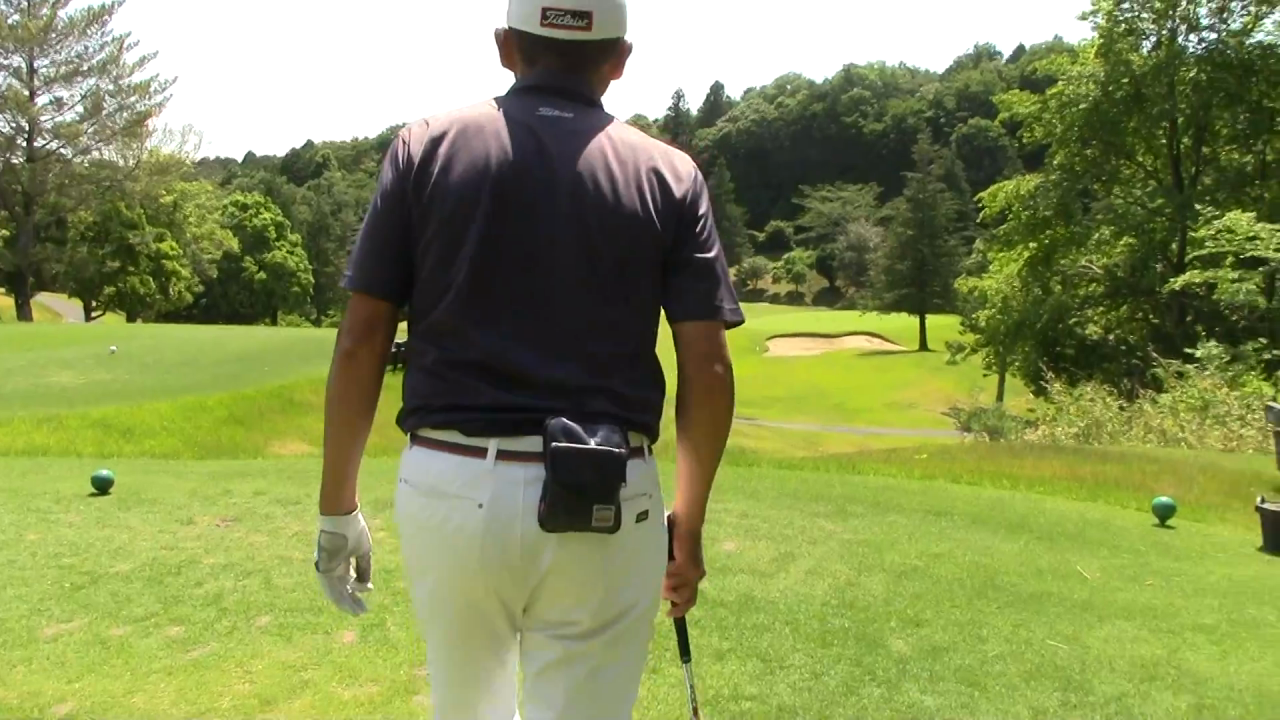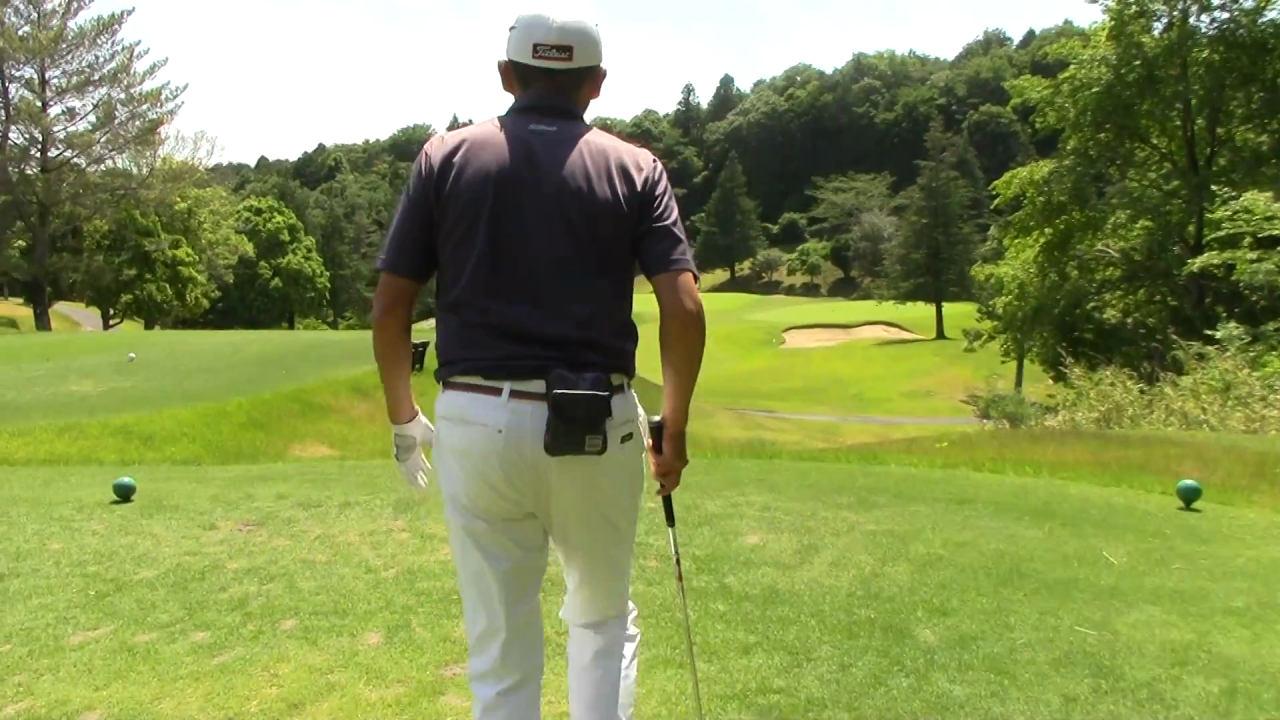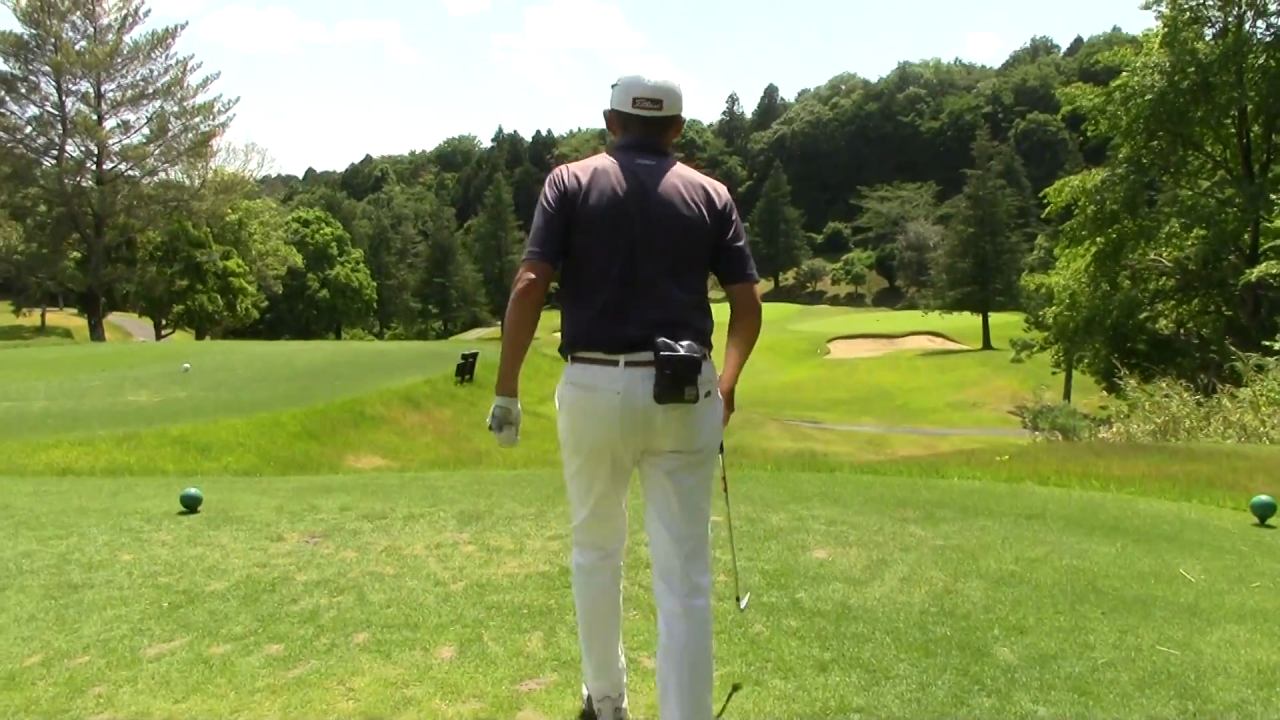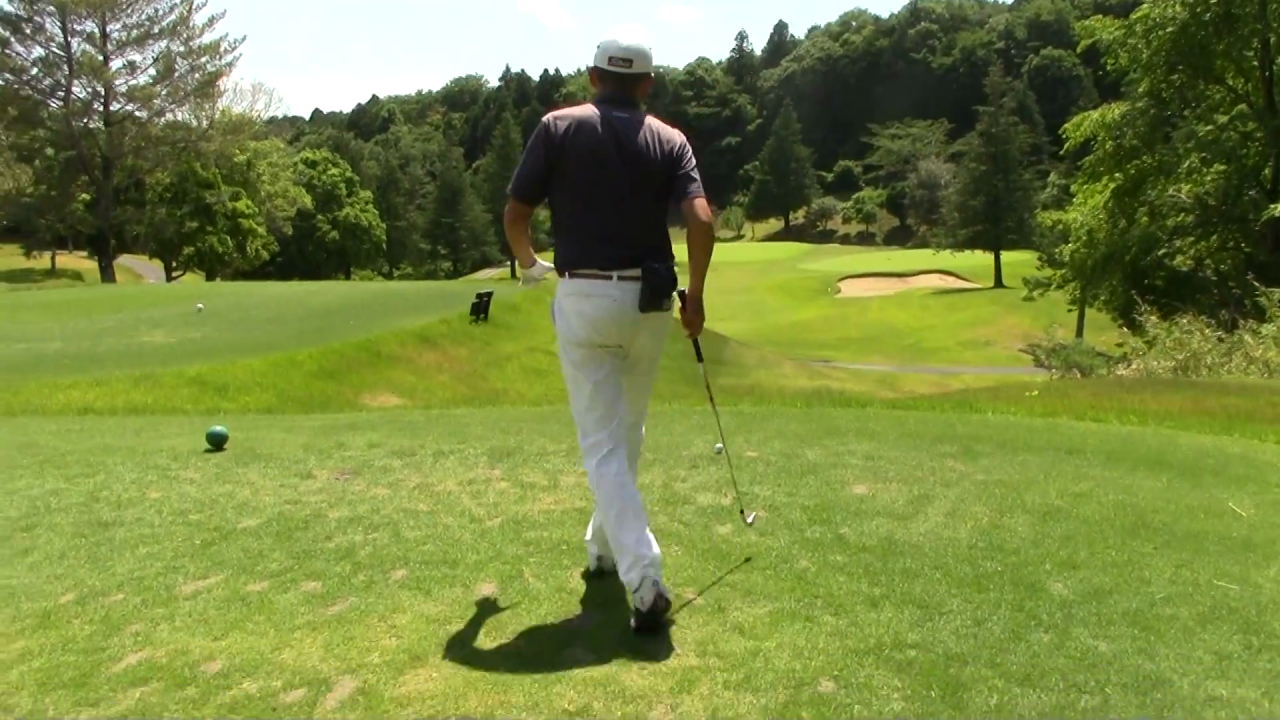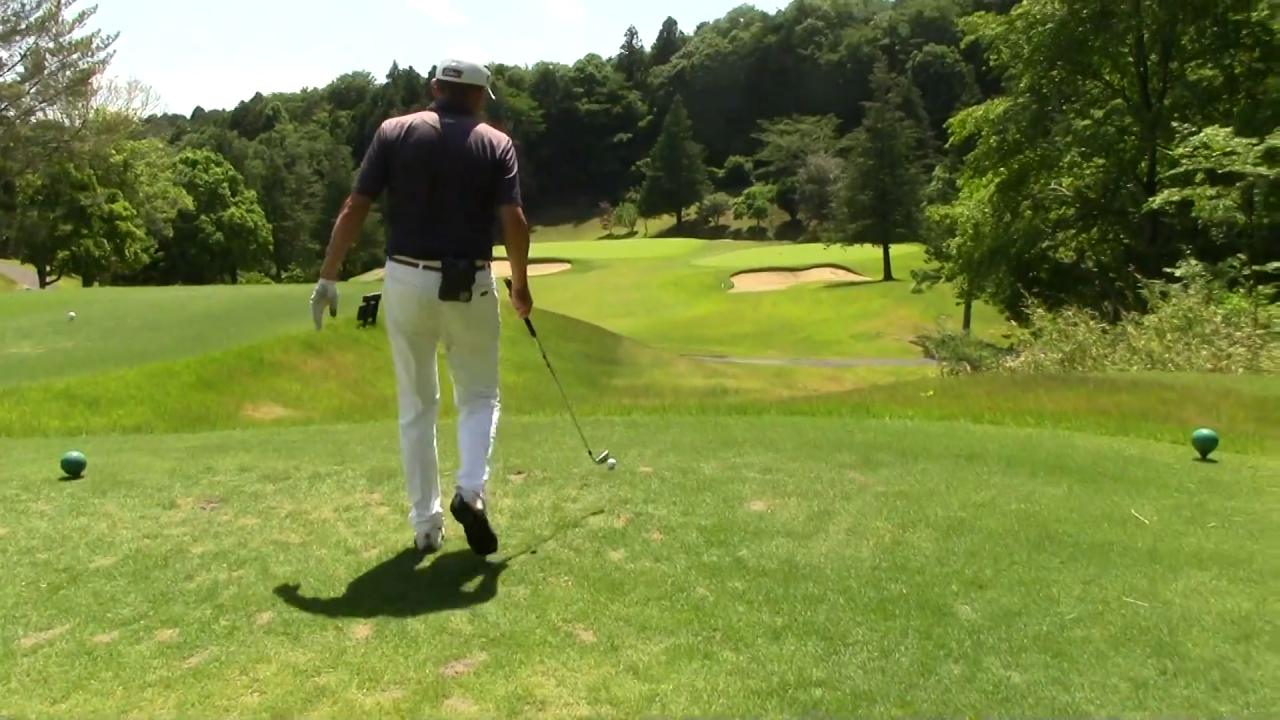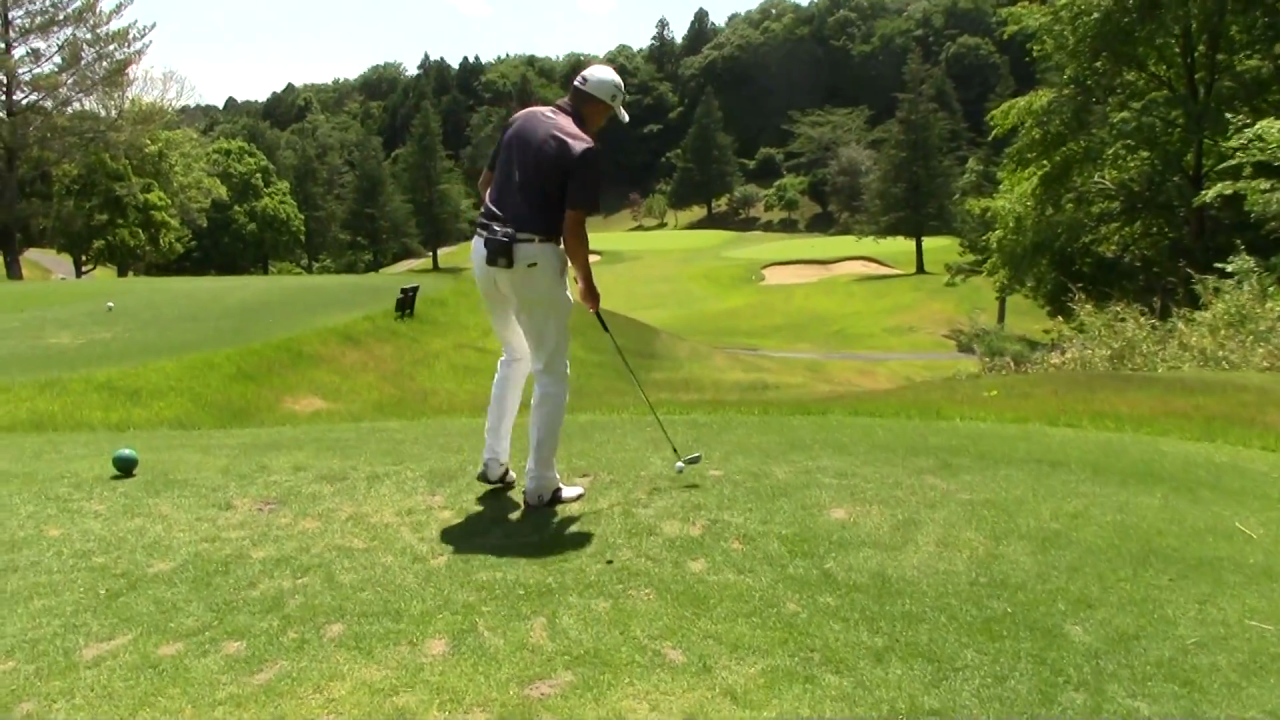
dt=0.7s
person 1, frame 1
left shoulder: (424, 148)
right shoulder: (667, 173)
left elbow: (359, 343)
right elbow: (709, 369)
left wrist: (336, 507)
right wrist: (689, 522)
left hip: (449, 490)
right hip: (606, 506)
person 1, frame 2
left shoulder: (445, 157)
right shoulder: (635, 167)
left elbow: (390, 306)
right elbow: (683, 308)
left wrist: (402, 417)
right wrist: (675, 425)
left hip: (477, 424)
right hip: (597, 427)
left knee: (500, 662)
right knee: (603, 619)
person 1, frame 3
left shoulder: (570, 181)
right shoulder: (710, 193)
left elbow: (528, 285)
right elbow: (747, 304)
left wrist: (505, 391)
right wrist: (728, 380)
left hip: (593, 388)
right hip: (684, 392)
left knee: (595, 545)
right knee: (683, 575)
person 1, frame 4
left shoulder: (557, 126)
right shoulder: (669, 138)
left elbow: (514, 215)
right elbow: (701, 220)
left wrist: (529, 263)
right wrist: (695, 295)
left hip: (585, 300)
right hip: (649, 300)
left knee: (603, 446)
right knee: (625, 432)
left ankle: (646, 579)
right ankle: (608, 548)
person 1, frame 5
left shoulder: (394, 132)
right shoulder: (496, 143)
left elbow: (353, 209)
right elbow: (514, 224)
left wrist: (326, 278)
right wrist: (520, 283)
left hip: (405, 283)
right hip: (470, 286)
left knee: (415, 409)
right knee: (479, 399)
left ankle: (425, 522)
right ankle: (471, 493)
person 1, frame 6
left shoulder: (522, 118)
right shoulder: (584, 149)
left elbow: (485, 183)
right elbow: (572, 227)
right wrist: (587, 283)
left hip: (486, 250)
right hip: (535, 259)
left knee: (514, 357)
right knee: (550, 372)
left ankle: (495, 461)
right ankle: (541, 485)
